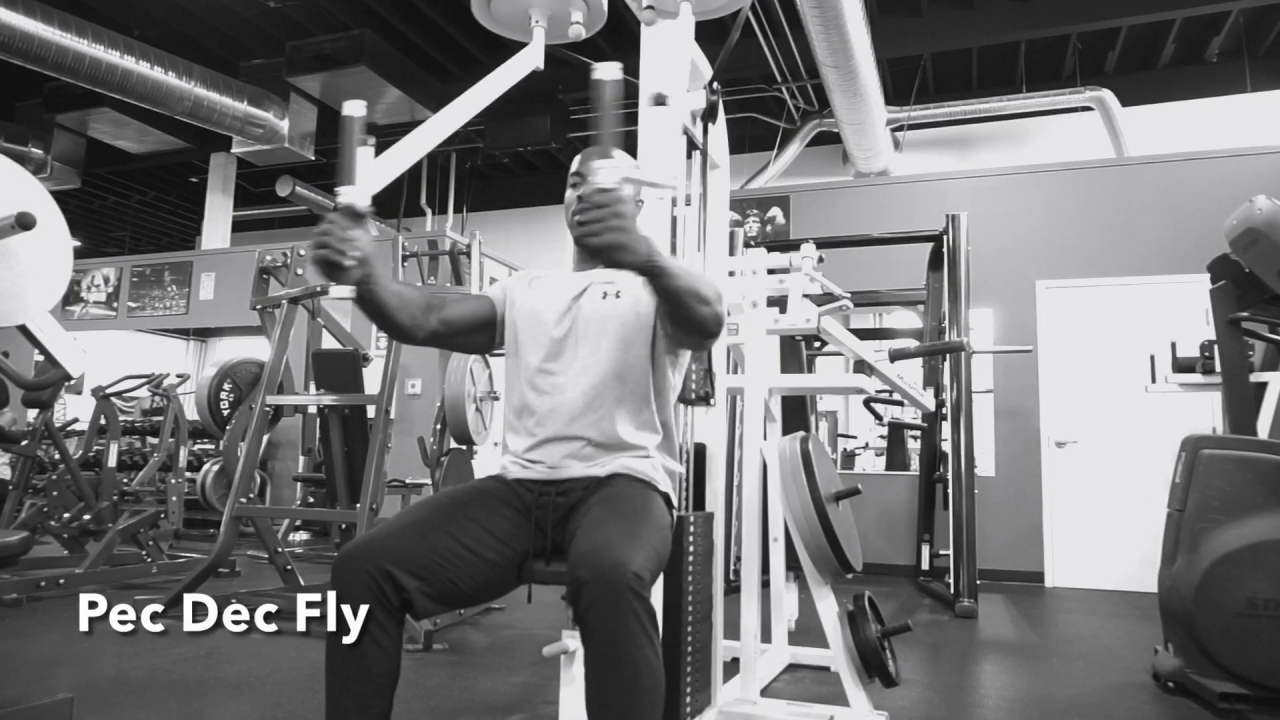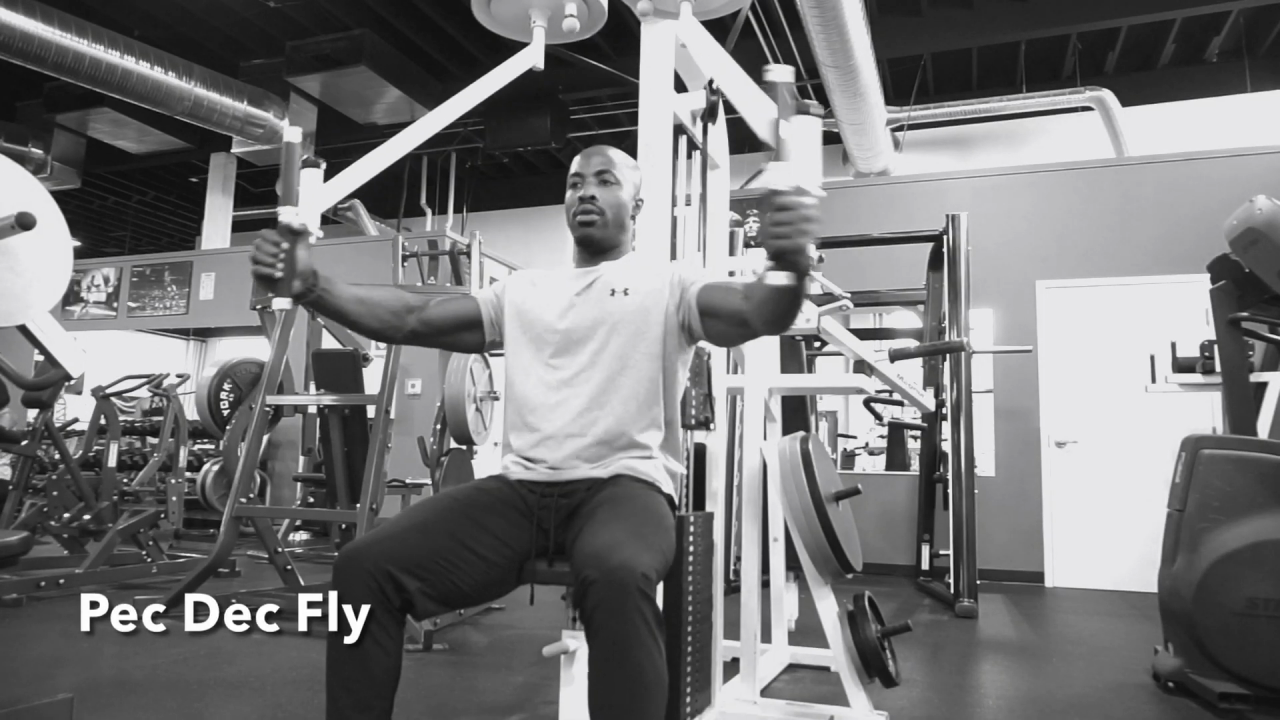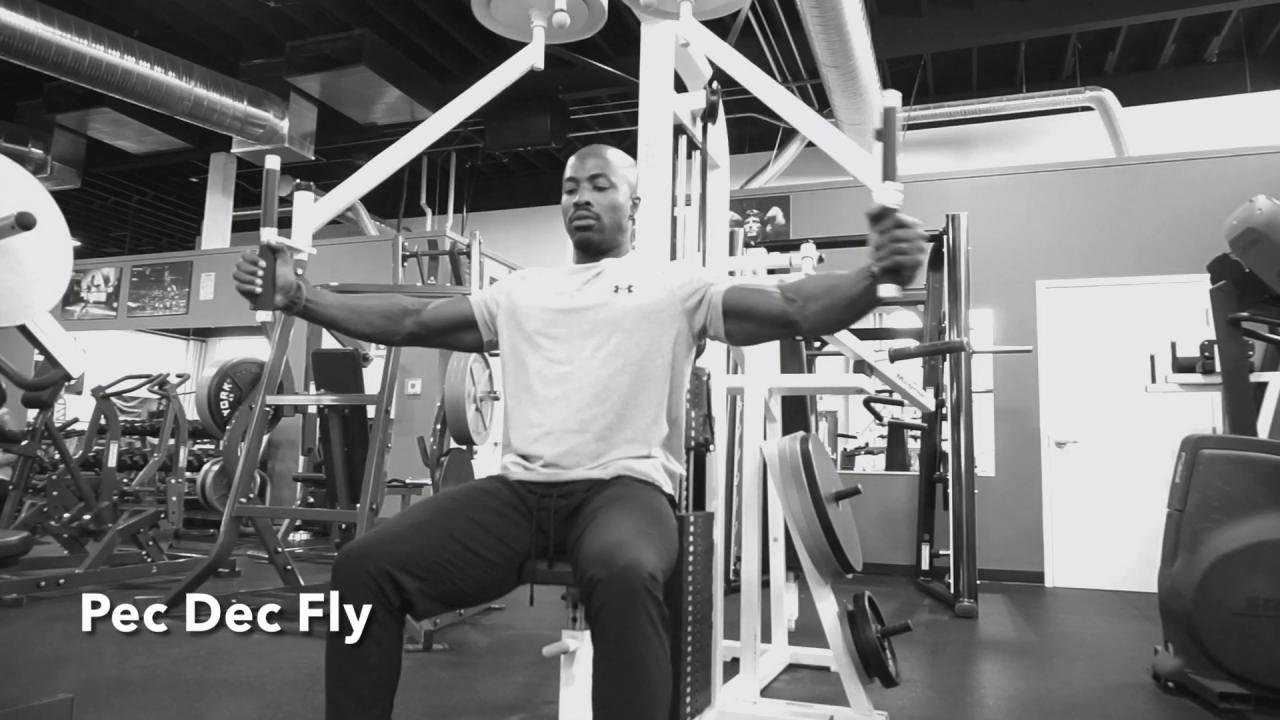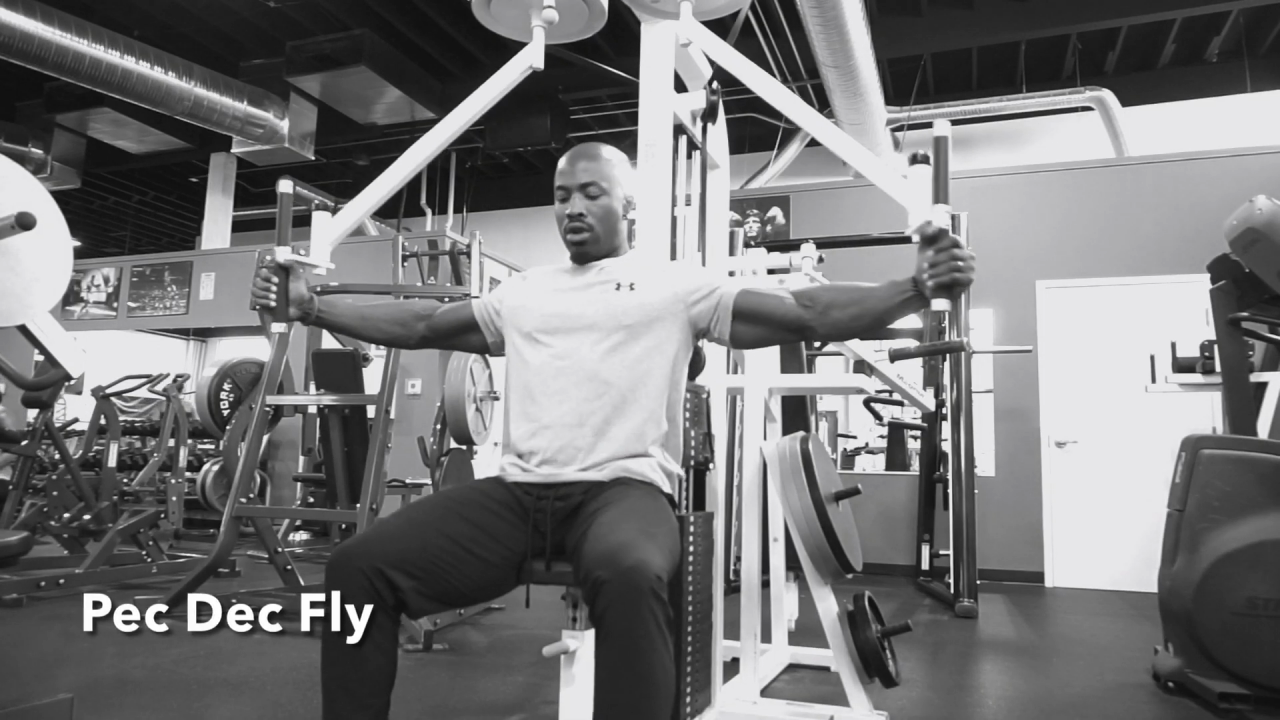
dt=0.3s
person 1, frame 1
left shoulder: (658, 286)
right shoulder: (526, 289)
left elbow: (702, 319)
right elbow: (428, 319)
left wrist: (646, 258)
right wrist: (360, 275)
left hip: (621, 482)
right hip: (520, 486)
left knee: (610, 575)
right knee: (364, 565)
person 1, frame 2
left shoulder: (667, 284)
right shoulder: (524, 290)
left elbow: (757, 310)
right elbow: (410, 318)
left wrist: (790, 264)
right wrist: (310, 285)
left hip: (624, 482)
right hip: (520, 487)
left knee: (617, 575)
right knee: (366, 565)
person 1, frame 3
left shoulder: (674, 286)
right shoulder: (522, 289)
left elbow: (792, 309)
right elbow: (410, 320)
left wrist: (874, 274)
right wrist: (297, 296)
left hip: (625, 484)
right hip: (520, 488)
left knee: (623, 574)
right knee: (365, 565)
person 1, frame 4
left shoulder: (677, 284)
right shoulder: (523, 291)
left elbow: (808, 314)
right elbow: (421, 324)
left wrist: (916, 287)
right wrist: (309, 306)
left hip: (624, 484)
right hip: (518, 488)
left knee: (629, 573)
right knee: (358, 564)
